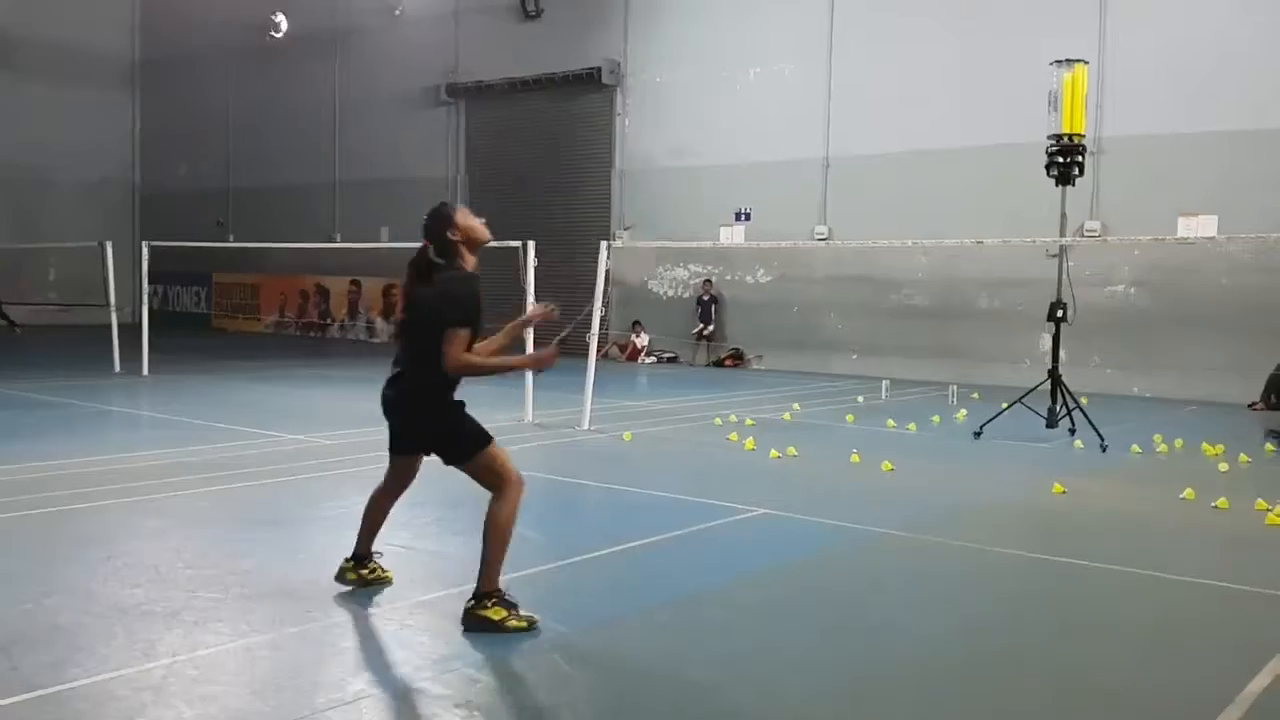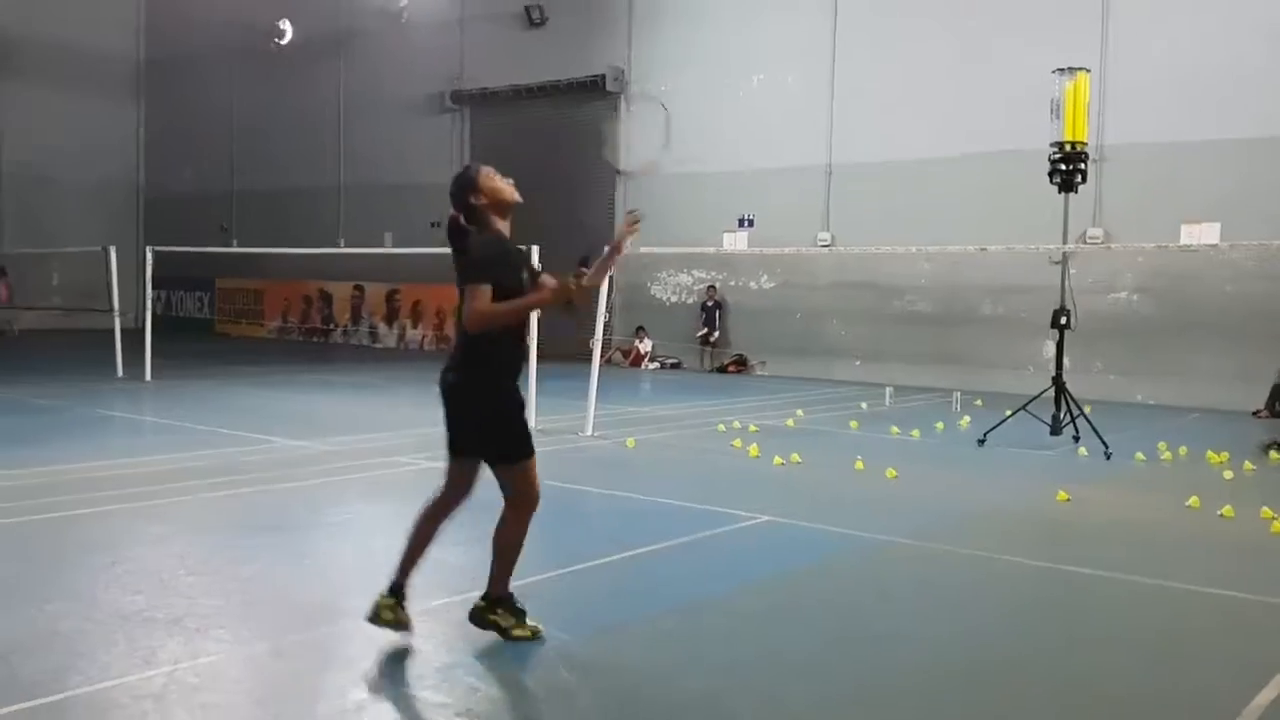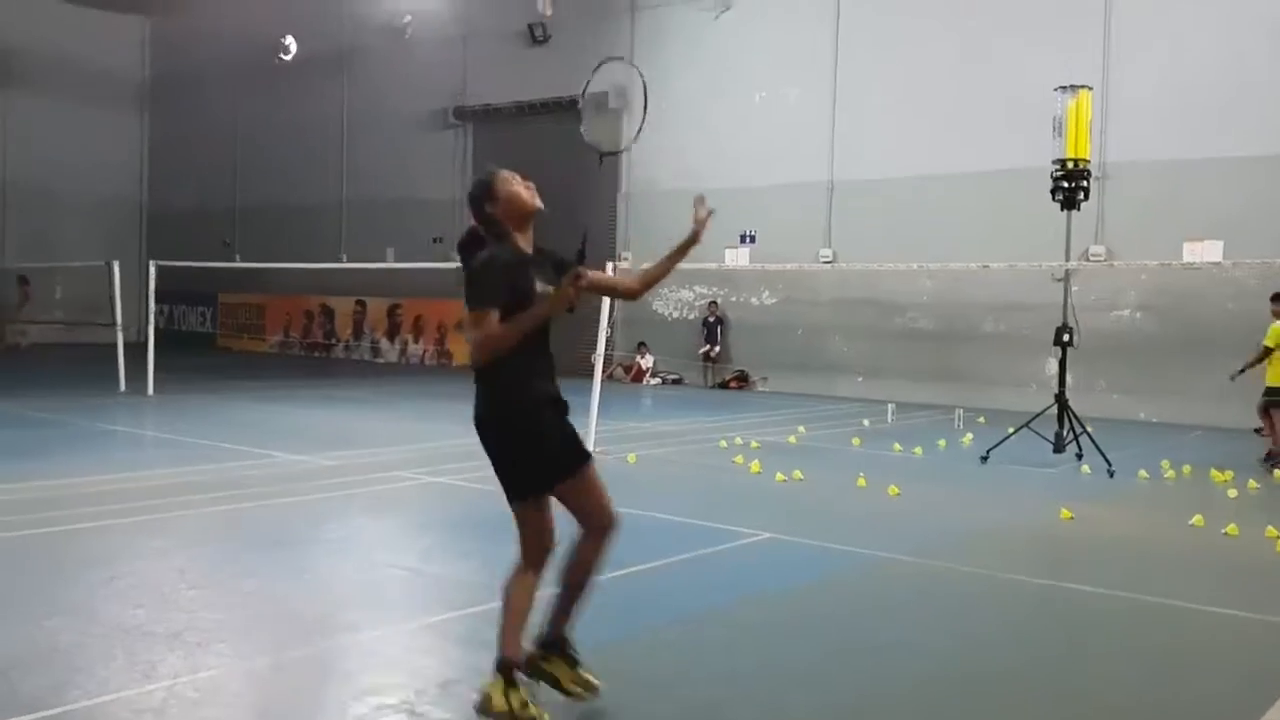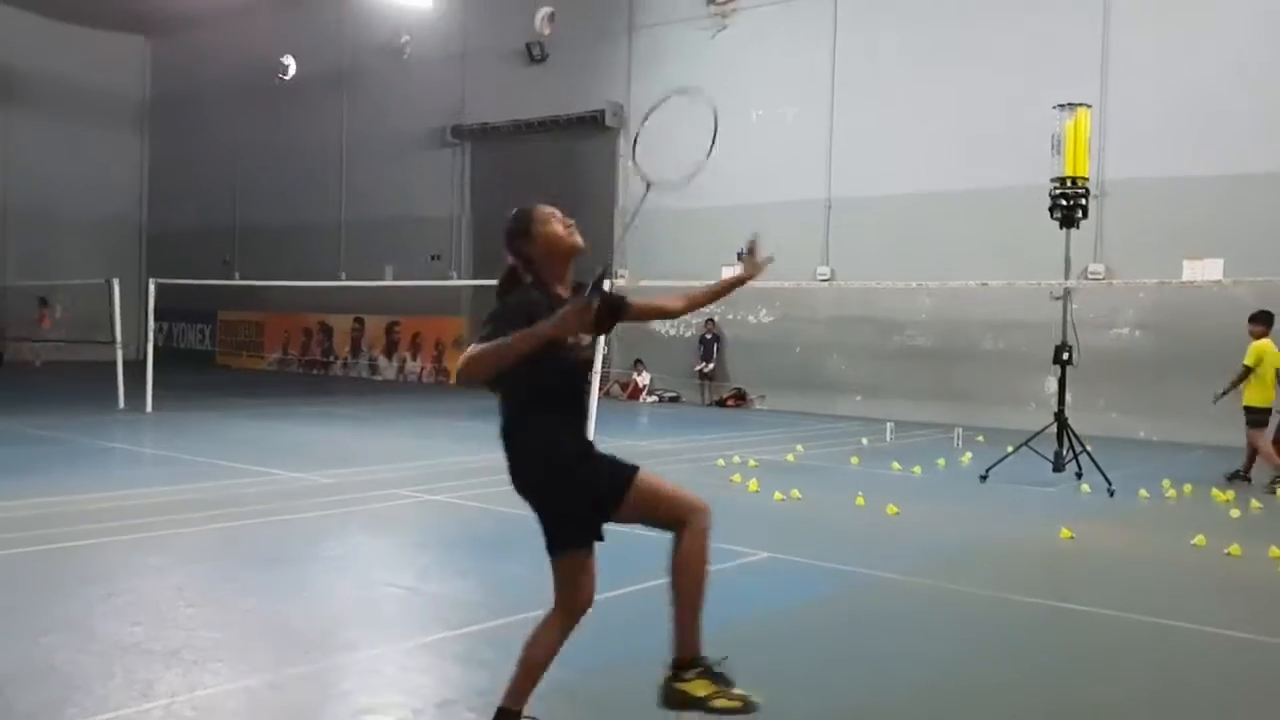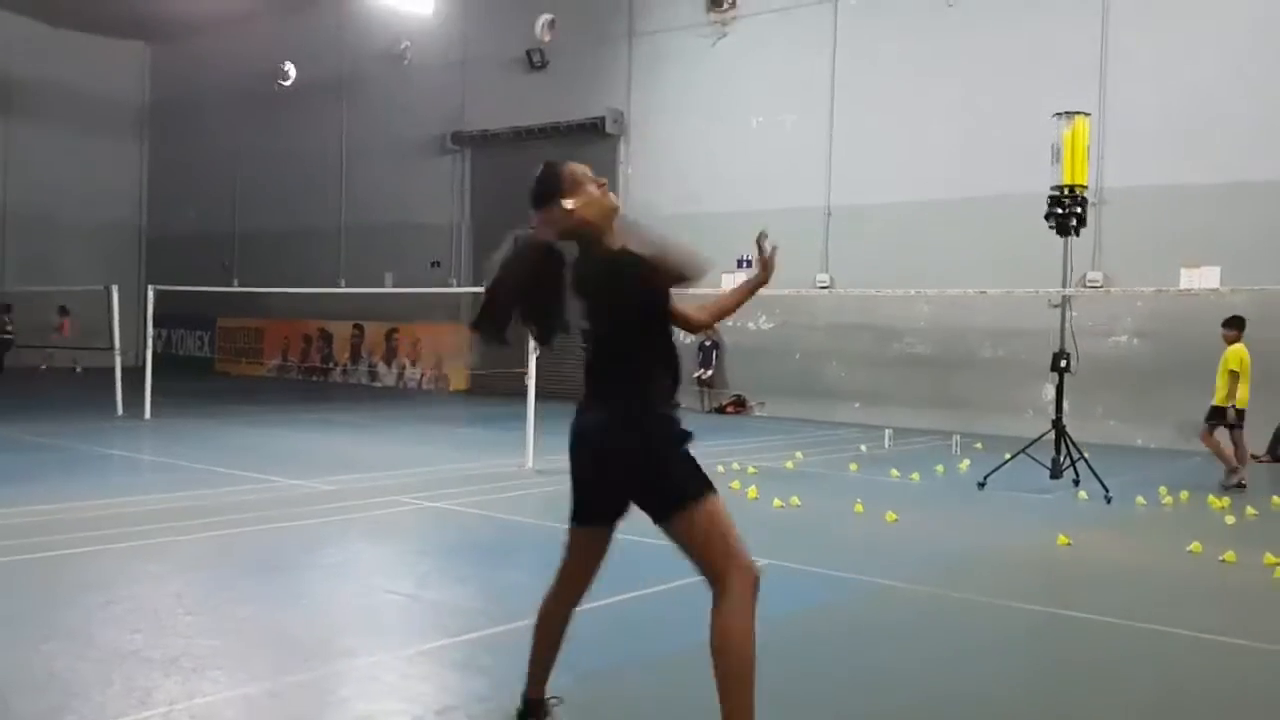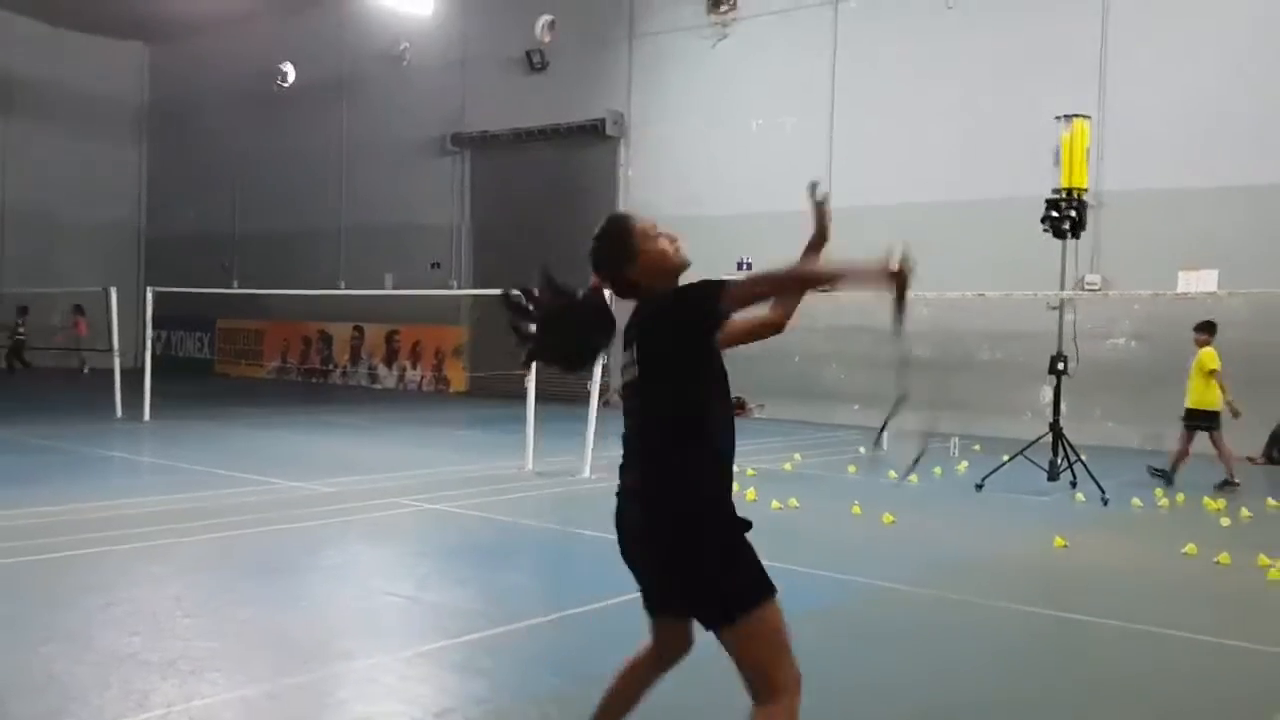
dt=0.2s
person 1, frame 1
left shoulder: (443, 281)
right shoulder: (461, 287)
left elbow: (471, 350)
right elbow: (455, 363)
left wrist: (522, 323)
right wrist: (521, 363)
left hip: (402, 397)
right hip: (427, 401)
left knee: (397, 480)
right knee: (508, 483)
left ankle: (358, 562)
right ankle: (486, 600)
person 1, frame 2
left shoulder: (510, 252)
right shoulder: (484, 247)
left elbow: (566, 297)
right elbow: (475, 319)
left wrist: (615, 247)
right wrist: (542, 298)
left hip: (468, 384)
right hip: (484, 387)
left knee: (454, 493)
right knee: (525, 495)
left ankle: (396, 595)
right ankle: (494, 602)
person 1, frame 3
left shoulder: (545, 262)
right shoulder: (494, 264)
left elbow: (630, 287)
right elbow: (483, 347)
left wrist: (688, 242)
right wrist: (545, 311)
left hip: (532, 410)
right hip: (516, 413)
left knee: (537, 551)
right knee: (599, 521)
right ankle: (552, 645)
person 1, frame 4
left shoulder: (584, 301)
right shoulder: (524, 306)
left elbow: (674, 306)
right elbow: (469, 369)
left wrist: (741, 278)
right wrist: (550, 331)
left hip: (565, 457)
right hip: (548, 459)
left knee: (572, 601)
right knee: (693, 516)
right ankle: (687, 670)
person 1, frame 5
left shoulder: (619, 262)
right shoulder: (601, 266)
left elbow: (697, 319)
left wrist: (756, 282)
left hip: (600, 434)
right hip: (637, 433)
left knee: (571, 582)
right knee: (738, 577)
person 1, frame 6
left shoulder: (668, 323)
right shoulder: (673, 313)
left elbow: (769, 320)
right elbow: (768, 284)
left wrist: (812, 254)
right wrist: (861, 273)
left hip: (643, 518)
right hip: (690, 520)
left knee: (667, 647)
